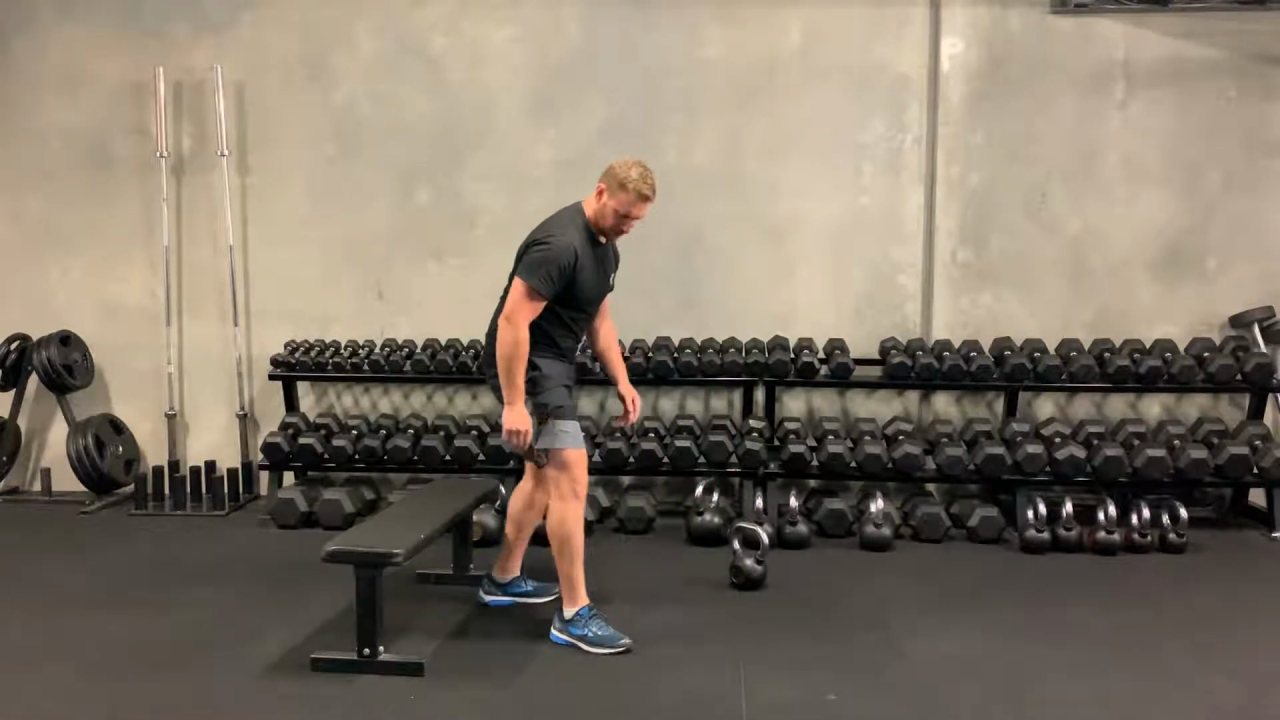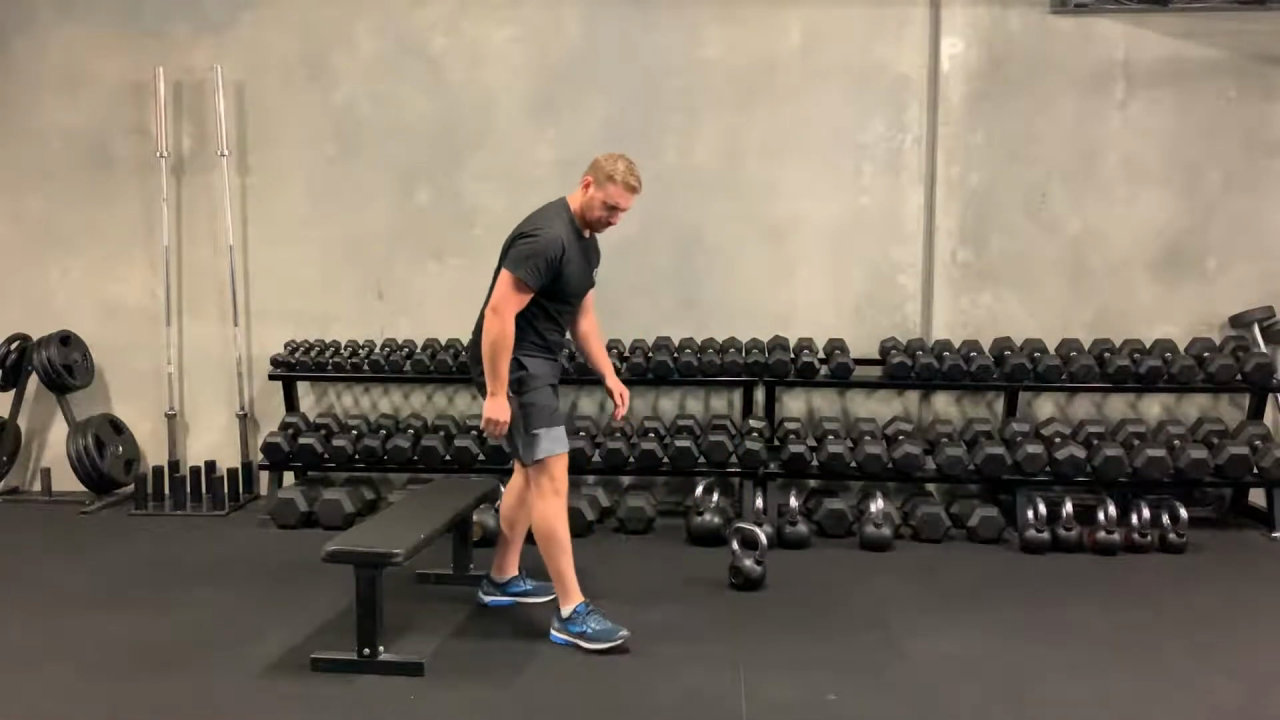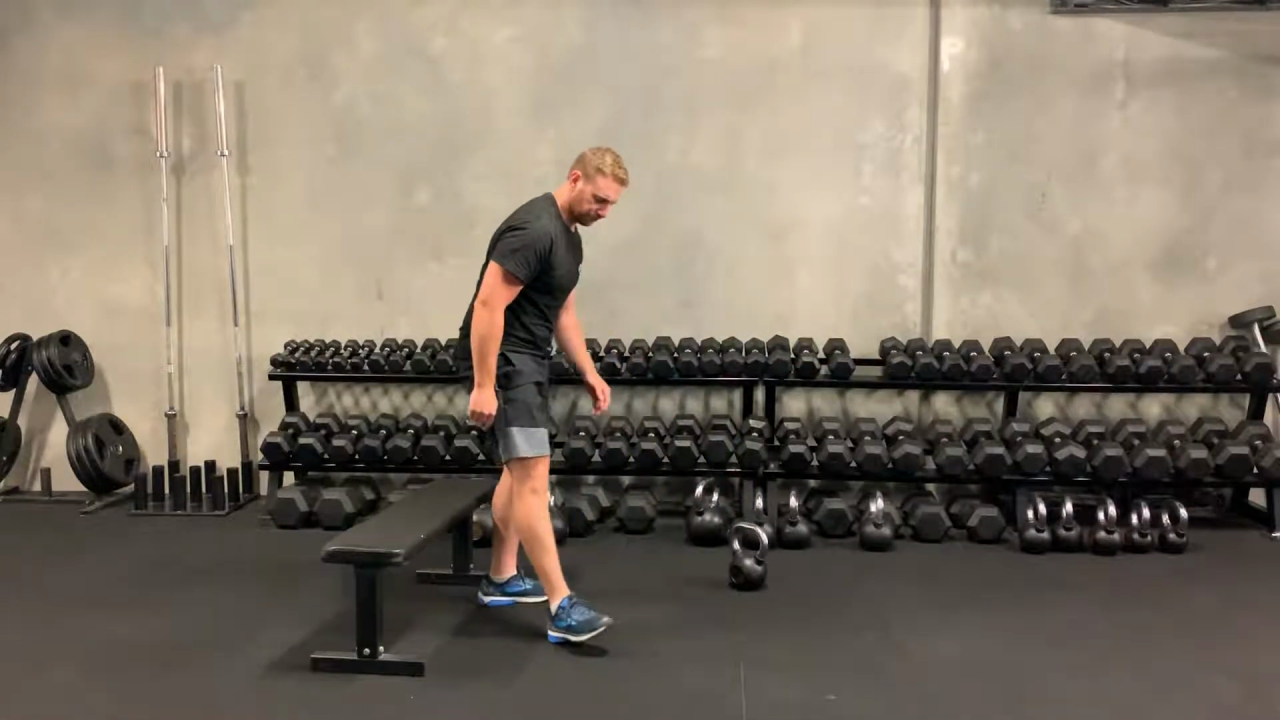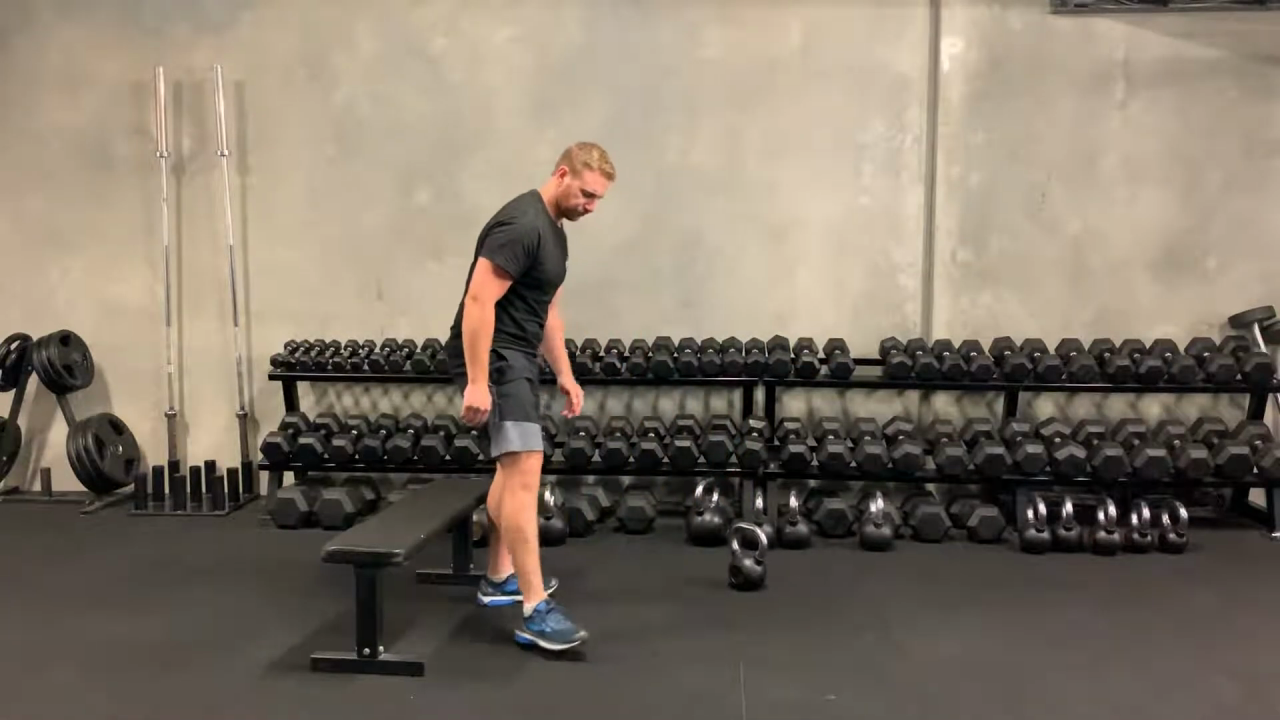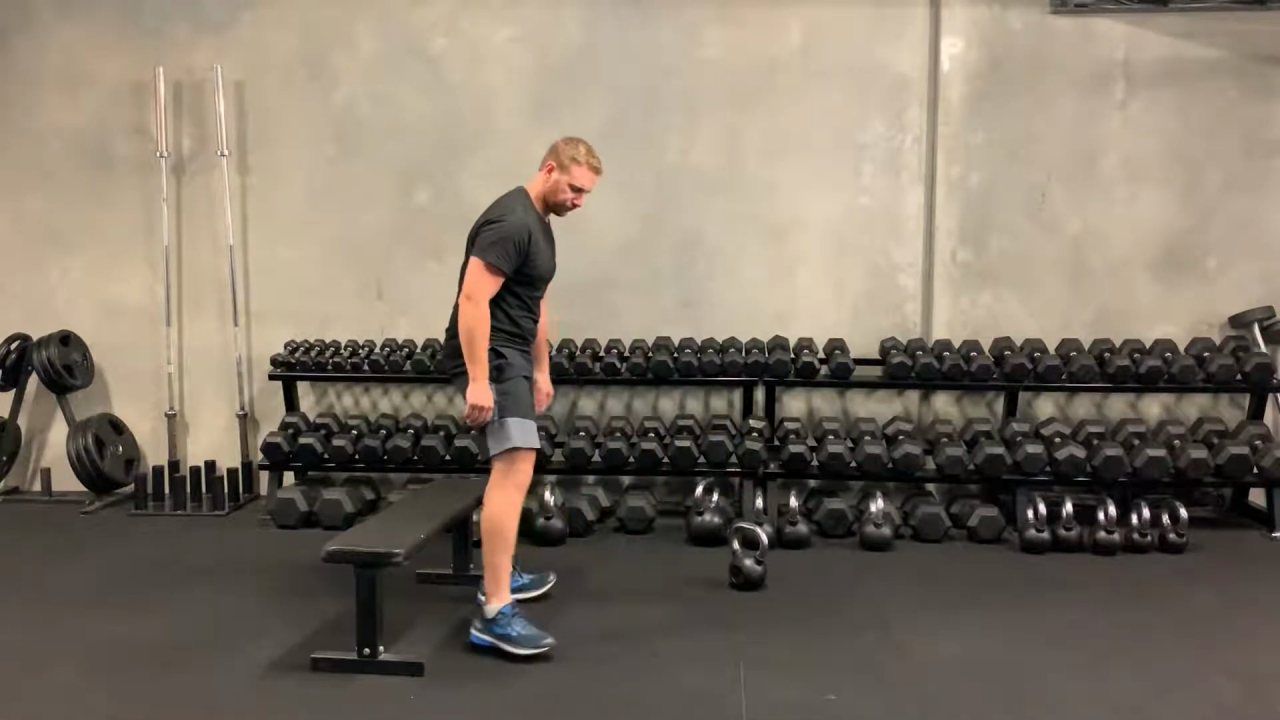
dt=0.1s
person 1, frame 1
left shoulder: (604, 247)
right shoulder: (559, 244)
left elbow: (599, 318)
right elbow: (512, 323)
left wrist: (622, 381)
right wrist: (514, 405)
left hip: (552, 363)
right hip: (526, 366)
left knee: (544, 472)
right knee: (571, 478)
left ankle: (504, 577)
right ankle: (575, 614)
person 1, frame 2
left shoulder: (586, 241)
right shoulder: (546, 237)
left elbow: (581, 315)
right elbow: (498, 315)
left wrist: (609, 375)
right wrist: (496, 395)
left hip: (537, 360)
right hip: (513, 363)
left knee: (532, 471)
right knee: (552, 479)
left ankle: (502, 577)
right ankle: (571, 611)
person 1, frame 3
left shoulder: (568, 237)
right shoulder: (533, 230)
left elbow: (563, 312)
right elbow: (488, 306)
left wrist: (589, 373)
right wrist: (483, 386)
left hip: (525, 360)
right hip: (502, 361)
left knee: (521, 470)
right knee: (533, 478)
left ankle: (503, 578)
right ankle: (560, 603)
person 1, frame 4
left shoulder: (555, 231)
right shoulder: (521, 225)
left elbow: (547, 310)
right elbow: (479, 301)
left wrist: (566, 376)
right wrist: (477, 381)
left hip: (516, 356)
right hip: (494, 358)
left knee: (513, 466)
right knee: (525, 471)
left ankle: (500, 576)
right ankle: (535, 608)
person 1, frame 5
left shoulder: (539, 224)
right shoulder: (510, 222)
right elbow: (473, 300)
left wrist: (543, 370)
right wrist: (478, 379)
left hip: (511, 357)
right hip: (489, 359)
left knee: (517, 463)
right knee: (512, 469)
left ankle: (502, 574)
right ankle: (496, 611)
